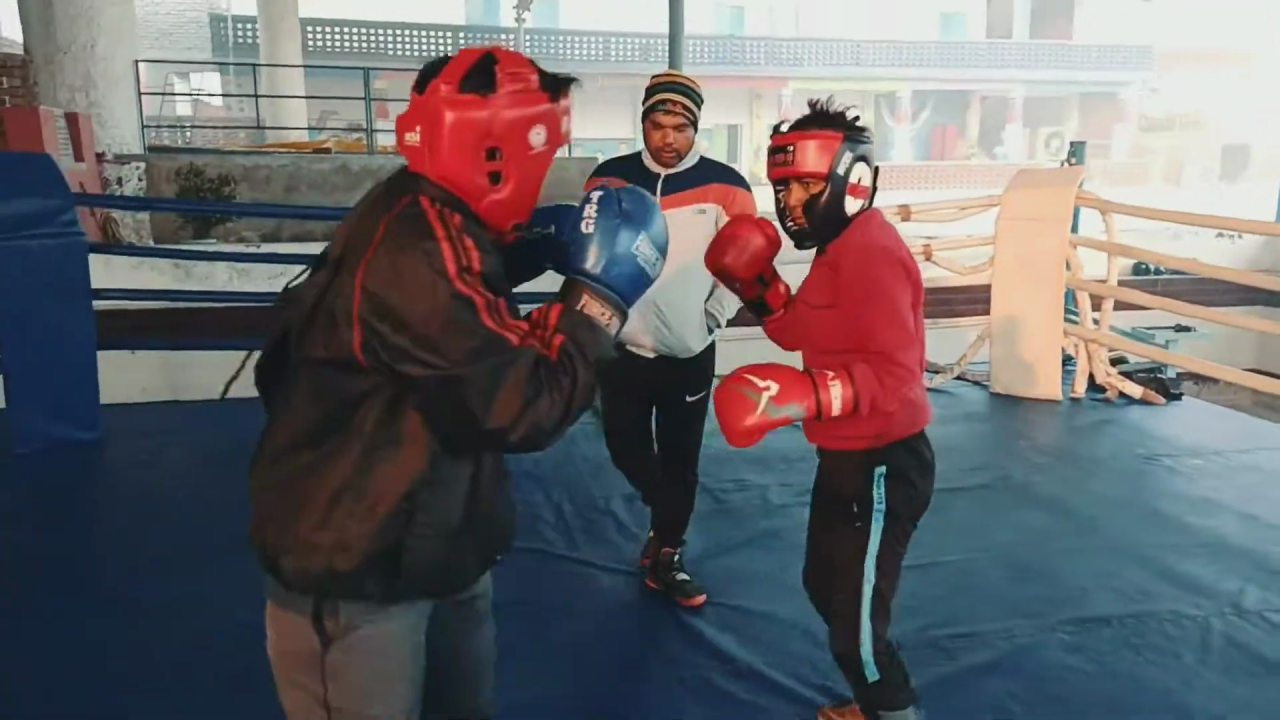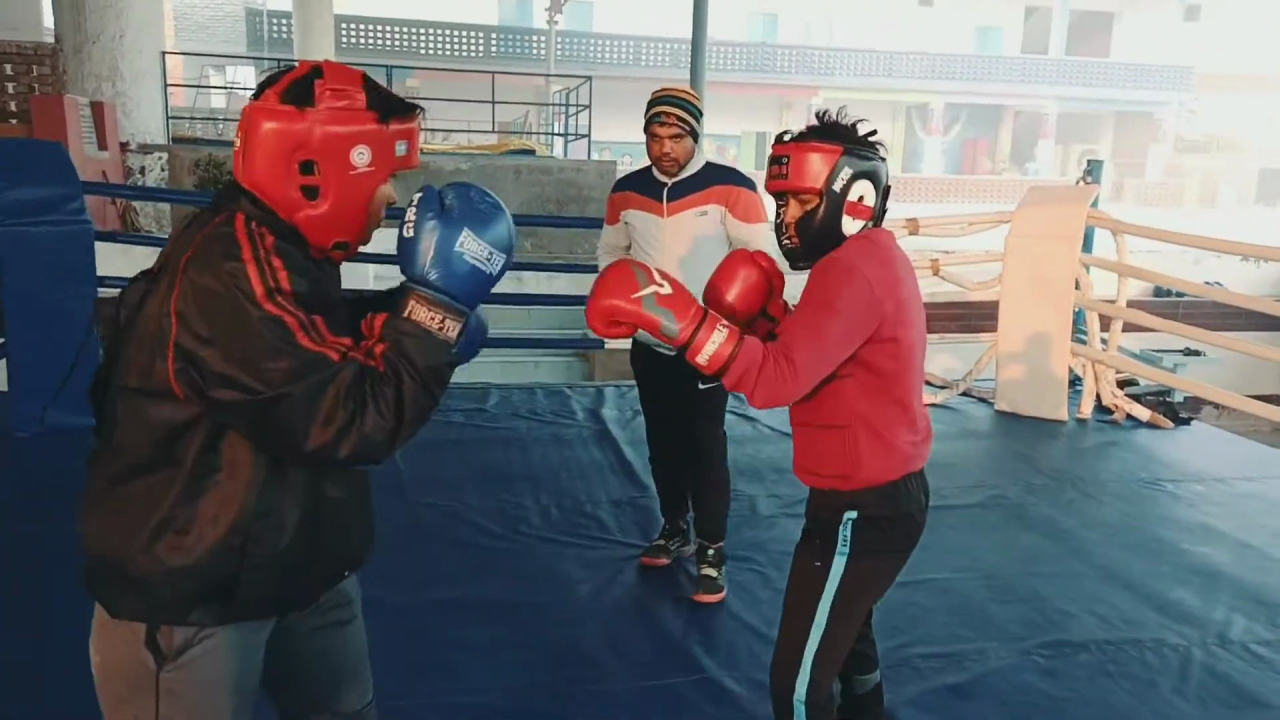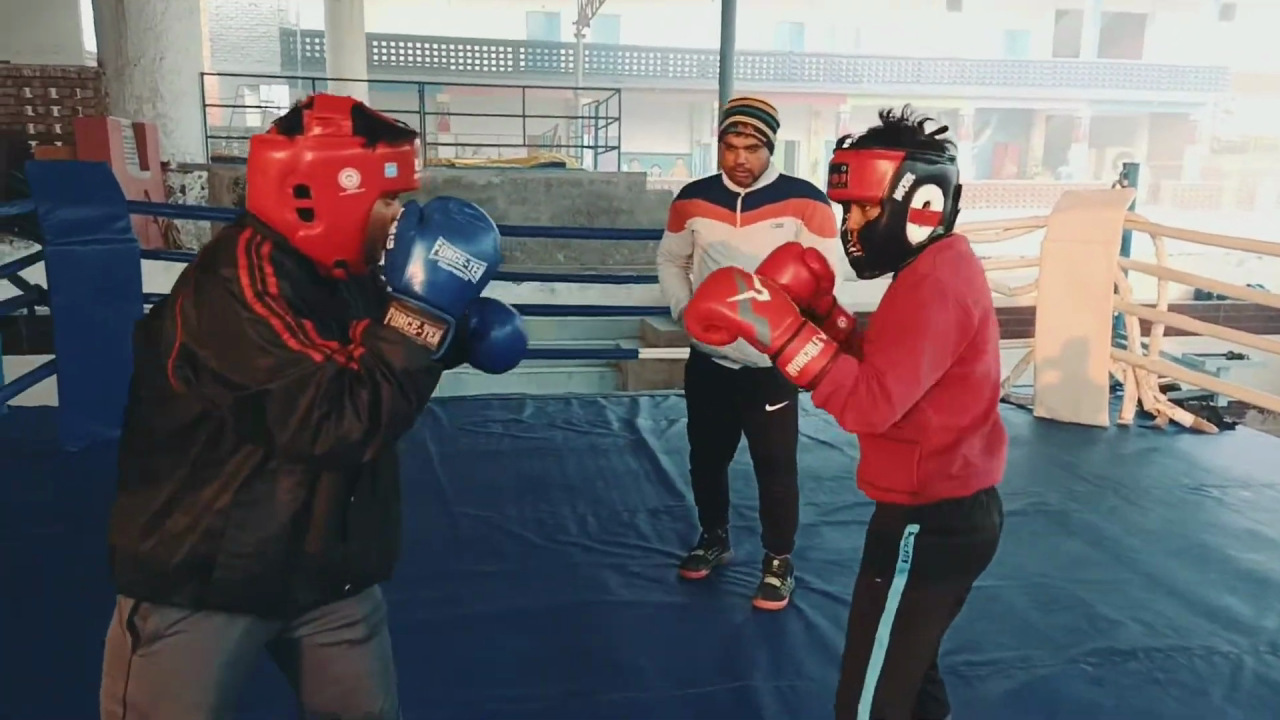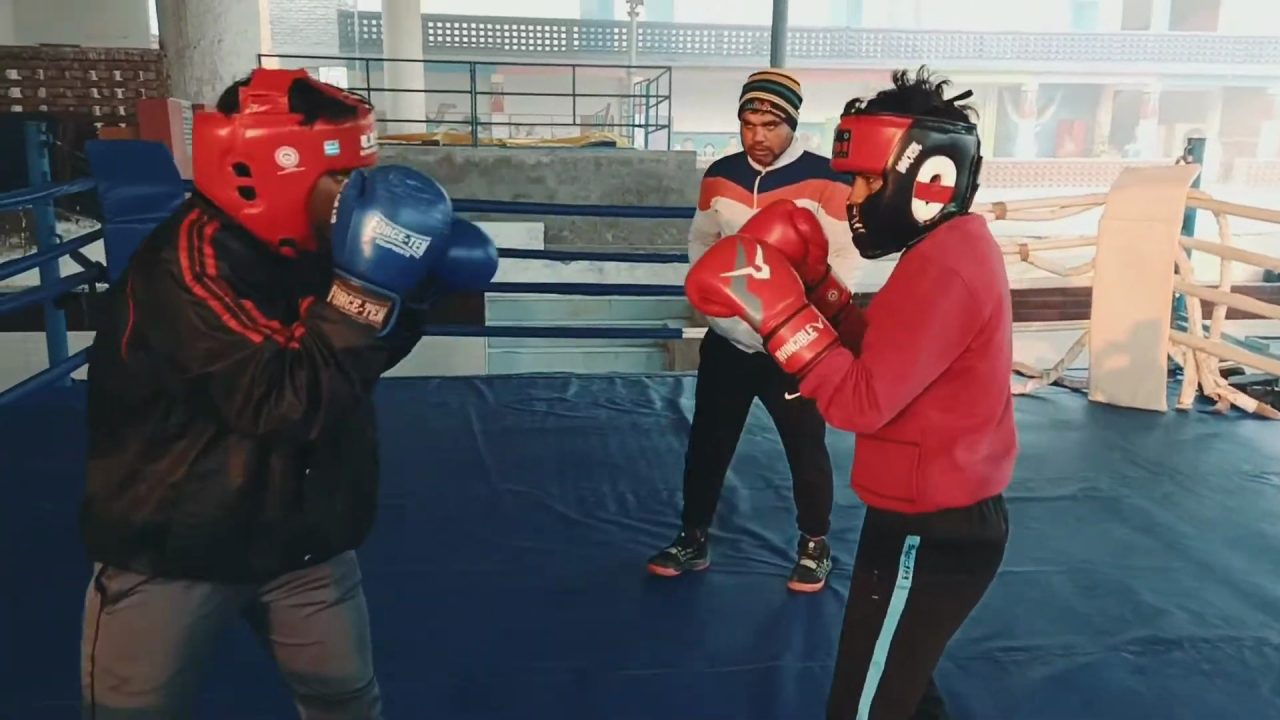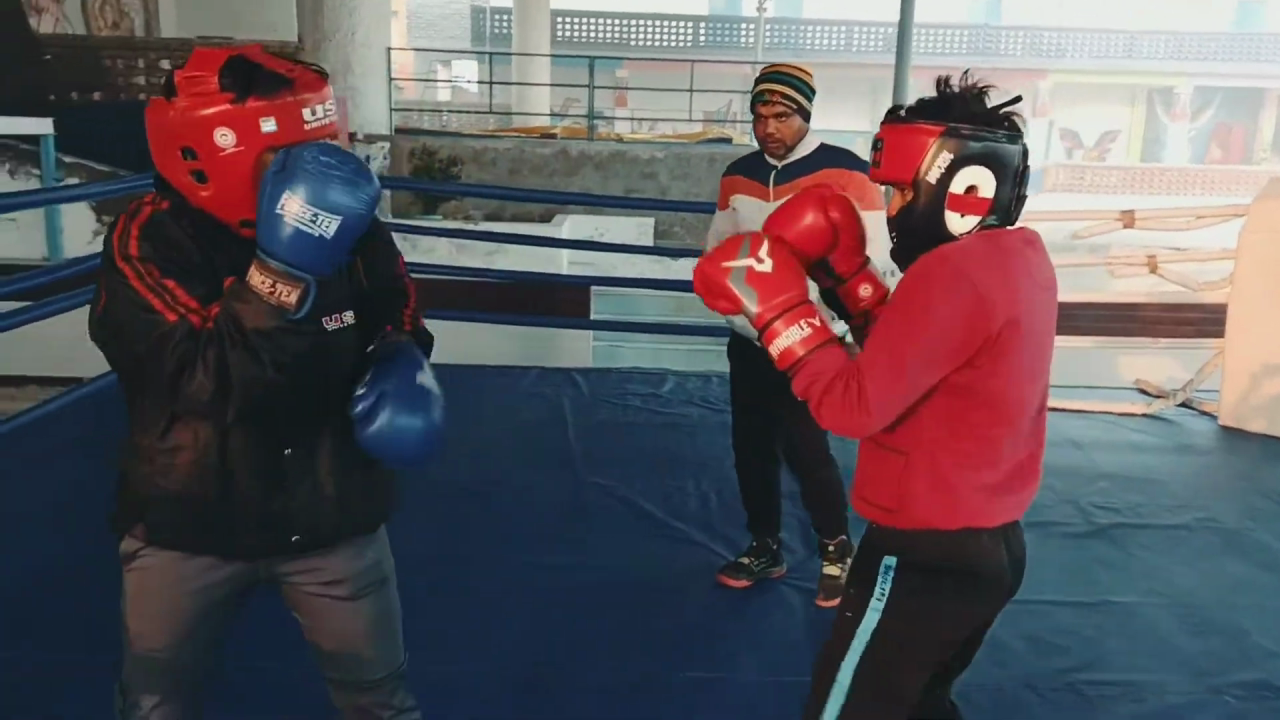
dt=0.5s
person 1, frame 1
left shoulder: (423, 226)
right shoulder: (420, 250)
right elbow: (521, 401)
left wrist: (530, 253)
right wrist: (602, 293)
left hip: (440, 548)
right hip: (351, 568)
person 1, frame 2
left shoulder: (279, 245)
right shoulder: (232, 272)
right elbow: (353, 417)
left wrist: (414, 299)
right wrist: (437, 298)
left hip: (299, 565)
right hip: (189, 590)
person 1, frame 3
left shoulder: (341, 272)
right shoulder: (238, 287)
left elbow: (366, 361)
right elbow: (338, 423)
left wrist: (461, 324)
right wrist: (422, 307)
left hip: (328, 570)
right hip: (199, 579)
person 1, frame 4
left shoulder: (309, 244)
right shoulder: (191, 264)
left elbow: (380, 337)
right elbow: (285, 405)
left wrist: (420, 273)
right wrist: (365, 283)
left hip: (302, 536)
right hip: (168, 551)
person 1, frame 5
left shoulder: (340, 215)
right shoulder: (150, 243)
left elbow: (392, 305)
right elbow: (213, 387)
left wrist: (401, 364)
right wrist: (284, 267)
left hip: (330, 510)
right hip: (188, 527)
person 2, frame 1
left shoulder: (872, 252)
right shoulder: (836, 246)
left elbow: (892, 376)
right elbow: (798, 328)
left wrist: (798, 394)
right wrist: (757, 282)
left hip: (882, 466)
right hip: (848, 456)
left knee: (862, 629)
right knee: (832, 588)
person 2, frame 2
left shoulder: (853, 271)
right shoulder: (870, 259)
left elbow: (778, 377)
right elbow: (821, 358)
left wrist: (679, 318)
right wrist: (772, 316)
left hip: (862, 507)
right hip: (884, 492)
right knee: (842, 626)
person 2, frame 3
left shoulder: (934, 285)
right shoulder: (939, 269)
left elbow: (871, 404)
right elbow: (886, 371)
left wrist: (779, 329)
right wrist: (823, 317)
left hip: (929, 526)
right hip: (951, 514)
right knee: (910, 666)
person 2, frame 4
left shoulder: (941, 270)
right shoulder: (961, 246)
left elbow: (862, 401)
right elbow: (888, 354)
left wrist: (778, 310)
right wrist: (816, 287)
left hip: (929, 533)
right hip: (958, 517)
person 2, frame 5
left shoulder: (955, 275)
right shoulder: (1023, 259)
left elbow: (856, 404)
left wrist: (772, 300)
right wrist: (848, 273)
left hip: (920, 555)
right hip: (992, 545)
person 3, frame 1
left shoulder: (726, 187)
right shoulder: (608, 178)
left wrist: (714, 317)
left hip: (689, 353)
right hip: (624, 349)
left knee: (681, 457)
right knee: (625, 449)
left ankle: (666, 556)
right ankle: (668, 517)
person 3, frame 2
left shoulder: (730, 188)
right shoulder: (627, 191)
left elbow: (757, 258)
right elbow: (611, 254)
right hip: (649, 346)
left knee: (704, 446)
right knee: (663, 444)
left ankle: (711, 550)
right ankle: (674, 529)
person 3, frame 3
left shoulder: (804, 201)
right shoulder: (693, 199)
right elbow: (671, 261)
right wrist: (686, 313)
left hip: (773, 365)
right hip: (708, 359)
left knee: (775, 465)
right knee: (706, 457)
left ankle: (778, 562)
right ankle: (714, 539)
person 3, frame 4
left shoulder: (825, 181)
right shoulder: (720, 176)
left elbow: (845, 258)
right elbow: (700, 241)
right hip: (725, 341)
left knee: (805, 450)
right knee: (706, 445)
left ankle: (814, 545)
right ankle: (693, 541)
person 3, frame 5
left shoulder: (843, 171)
right shoulder: (738, 174)
right elbow: (720, 242)
left wrist: (828, 309)
right hip: (750, 340)
left knee: (804, 448)
right knee: (751, 447)
left ankle: (835, 548)
right ankle: (765, 545)
